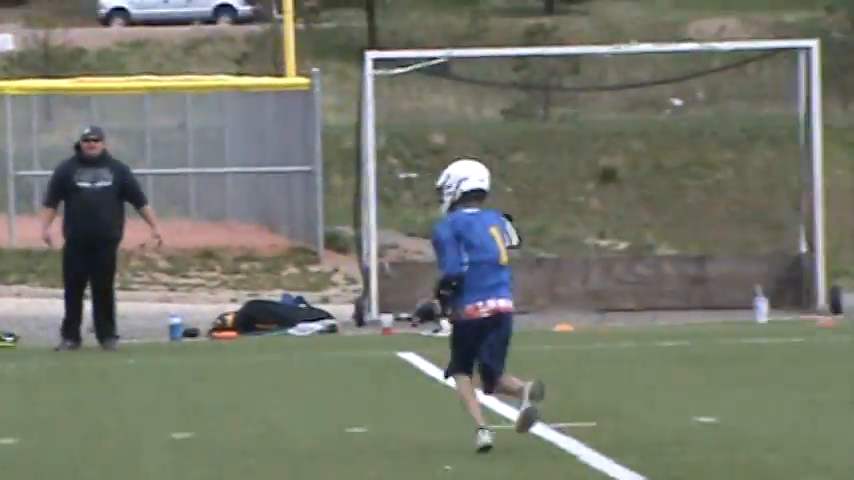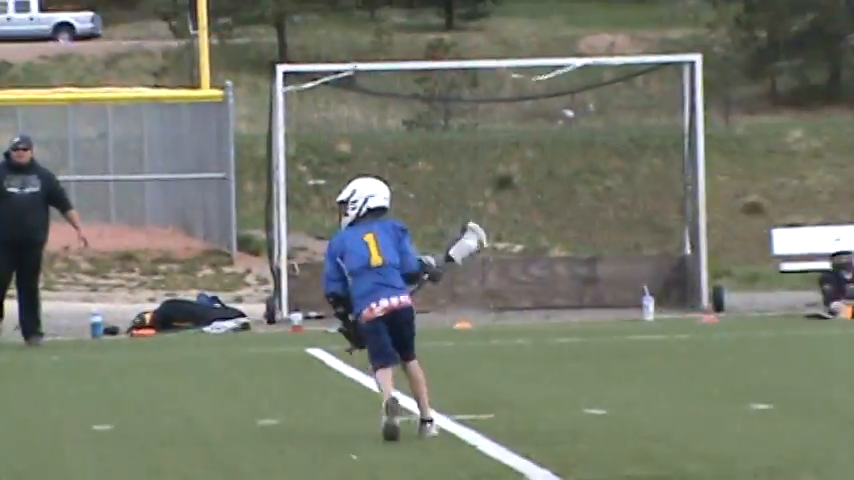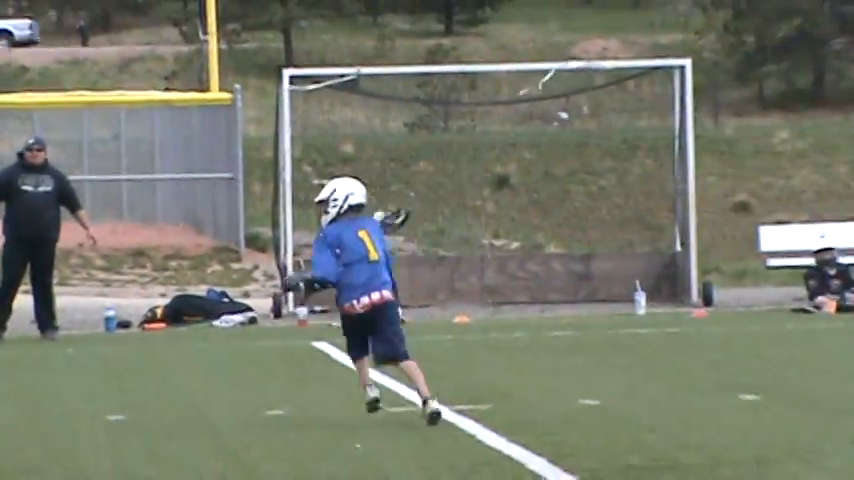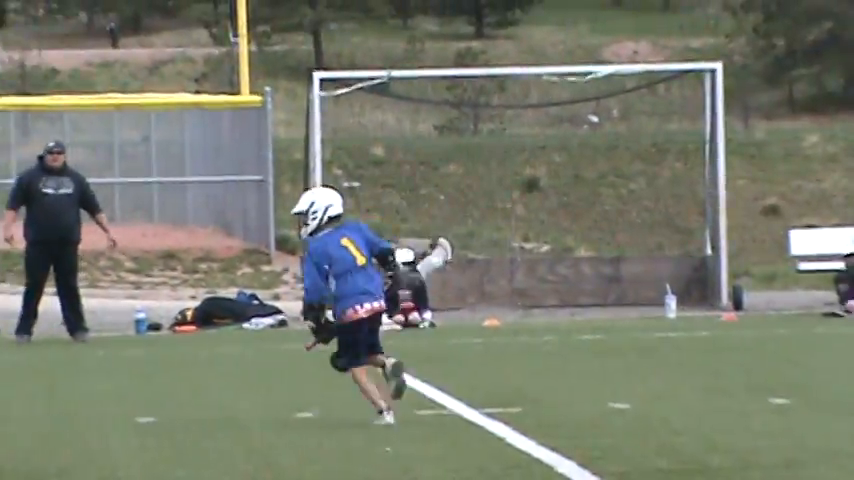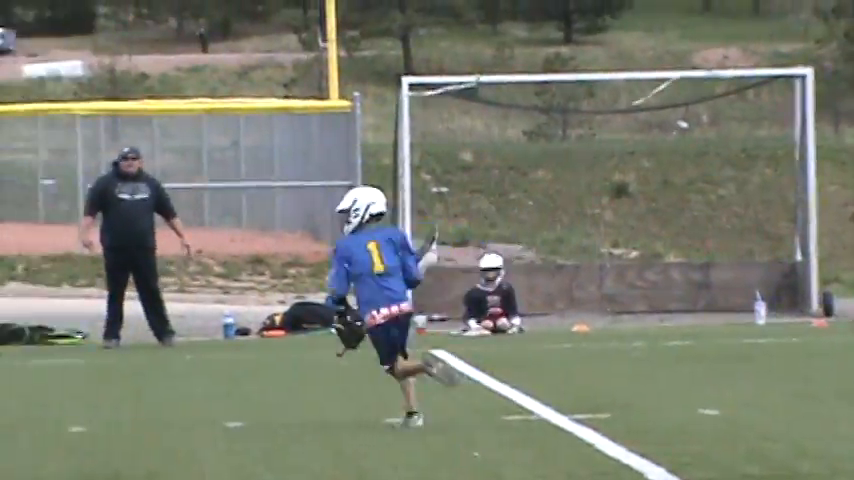
dt=0.2s
person 1, frame 1
left shoulder: (446, 227)
right shoulder: (497, 221)
left elbow: (452, 273)
left wrist: (441, 300)
left hip: (471, 309)
right hip: (502, 305)
left knee: (461, 373)
right knee: (493, 378)
left ankle: (482, 430)
right ankle: (525, 390)
person 1, frame 2
left shoulder: (338, 241)
right shoulder: (395, 228)
left elbow: (334, 290)
right elbow: (411, 270)
right wrist: (427, 267)
left hip: (368, 309)
right hip: (400, 303)
left knee: (383, 365)
right knee: (407, 359)
left ankle: (389, 400)
right ankle: (427, 420)
person 1, frame 3
left shoulder: (327, 236)
right shoulder: (373, 225)
left elbow: (324, 277)
left wrist: (299, 283)
left hip: (353, 303)
right hip: (384, 297)
left knee: (358, 351)
right knee: (400, 357)
left ankle: (370, 388)
right ankle: (428, 401)
person 1, frame 4
left shoulder: (314, 250)
right shoulder: (357, 228)
left elbow: (315, 297)
right elbow: (385, 251)
left wrist: (319, 326)
right wrist: (393, 274)
left hip: (350, 311)
right hip: (376, 303)
left knee: (353, 364)
right knee: (368, 354)
left ankle: (384, 411)
right ankle: (388, 364)
person 1, frame 5
left shoulder: (344, 247)
right shoulder: (394, 235)
left elbow: (338, 291)
right elbow: (413, 278)
left wrist: (344, 320)
left hip: (374, 315)
right hip: (402, 306)
left knee: (397, 367)
right knee: (398, 357)
left ankle: (426, 364)
right ankle: (412, 414)
person 2, frame 1
left shoulder: (118, 169)
right shoulder: (66, 169)
left elbow: (140, 201)
right elbow: (51, 201)
left wrist: (153, 226)
right wrist: (45, 227)
left hip: (106, 240)
right hip: (75, 241)
left knee: (104, 289)
right knee: (73, 288)
left ankle: (107, 334)
right ankle: (70, 336)
person 2, frame 2
left shoulder: (44, 176)
left elbow: (64, 205)
left wrist: (79, 229)
left hip: (32, 243)
left knee: (29, 289)
left ankle: (32, 332)
person 2, frame 3
left shoulder: (56, 176)
left elbow: (74, 205)
left wrist: (87, 228)
left hip: (45, 241)
left knee: (43, 284)
left ankle: (47, 326)
person 2, frame 4
left shoulder: (76, 179)
right shoulder: (29, 177)
left elbow: (94, 208)
right elbow: (13, 205)
left wrist: (107, 231)
right wrist: (7, 228)
left hip: (67, 243)
right hip: (37, 243)
left knee: (69, 287)
right knee: (33, 287)
left ankle: (77, 328)
right ankle: (24, 330)
person 2, frame 5
left shoulder: (151, 184)
right shoulder: (105, 183)
left elbow: (169, 213)
right elbow: (90, 211)
left wrist: (182, 236)
right wrist: (85, 233)
left hip: (144, 248)
right hip: (115, 248)
left knee: (151, 291)
right knee: (115, 293)
left ankle: (164, 332)
right ankle: (111, 335)
